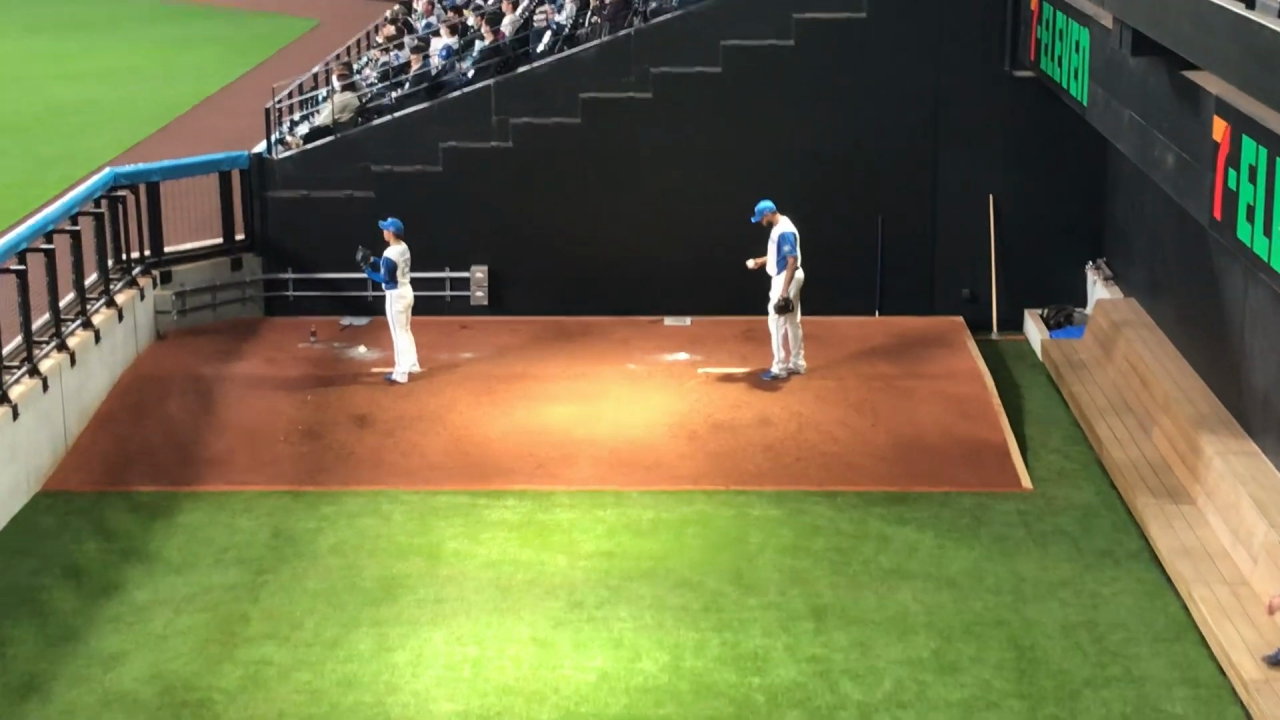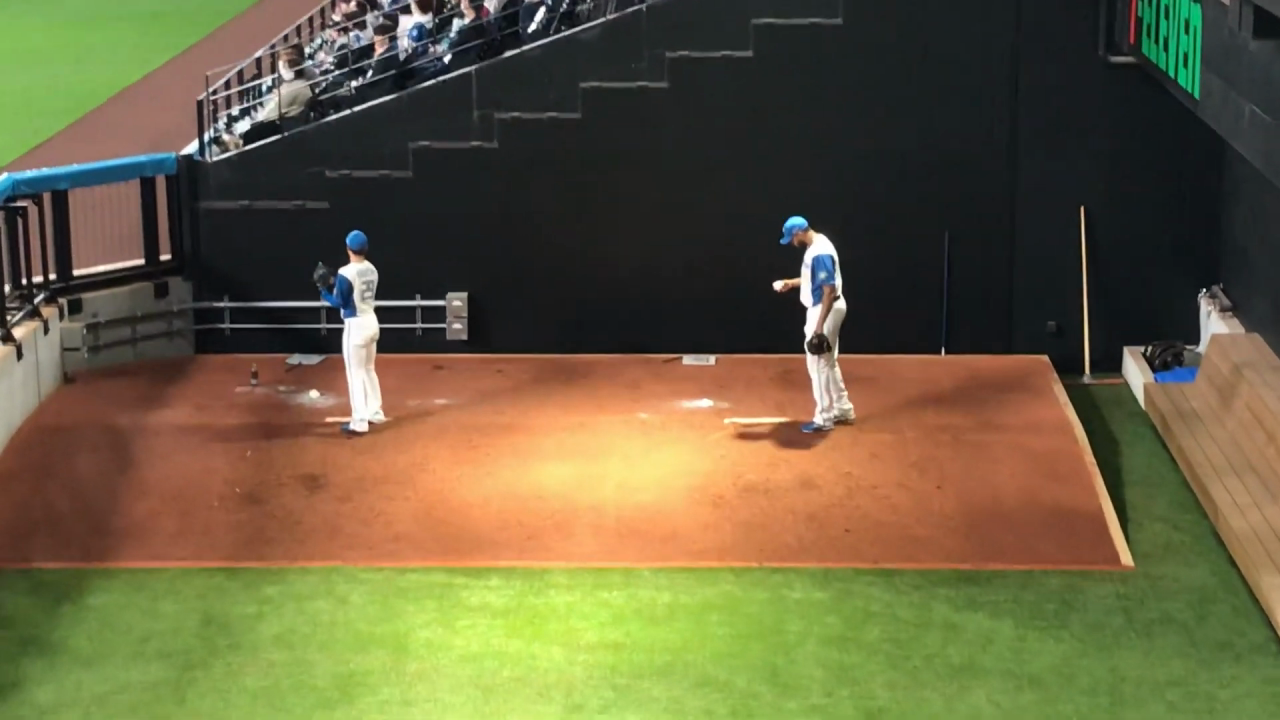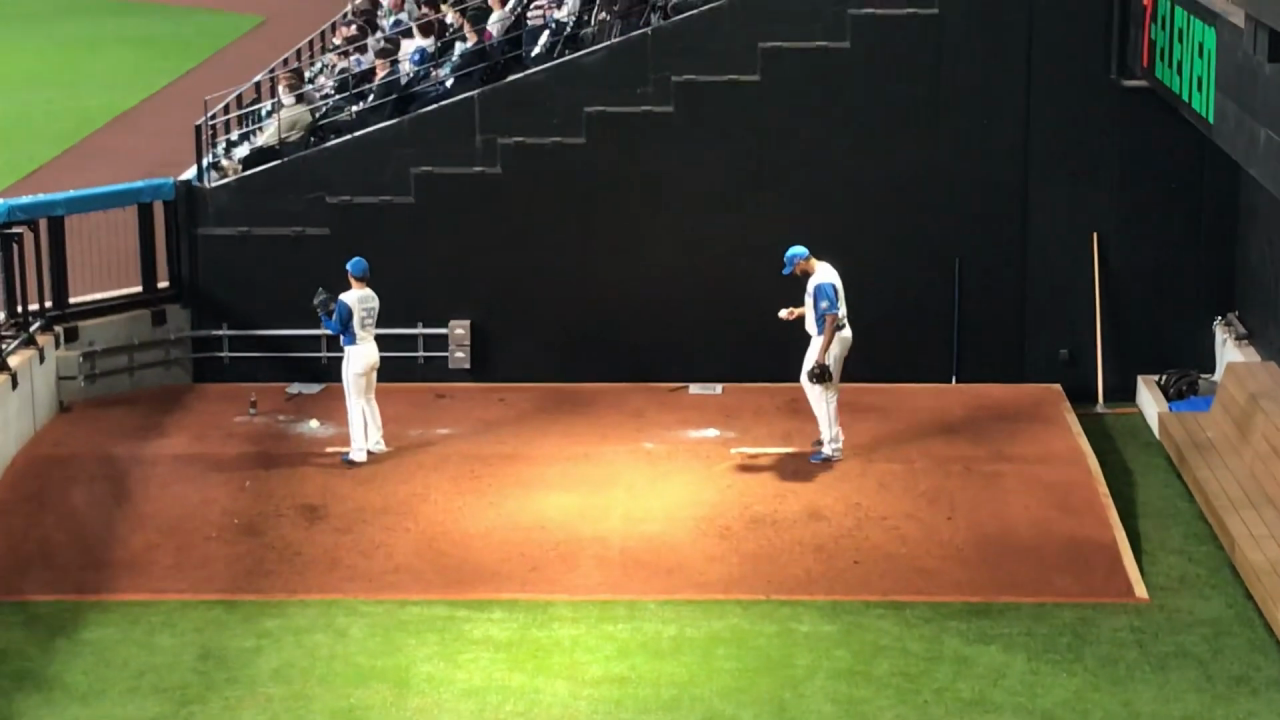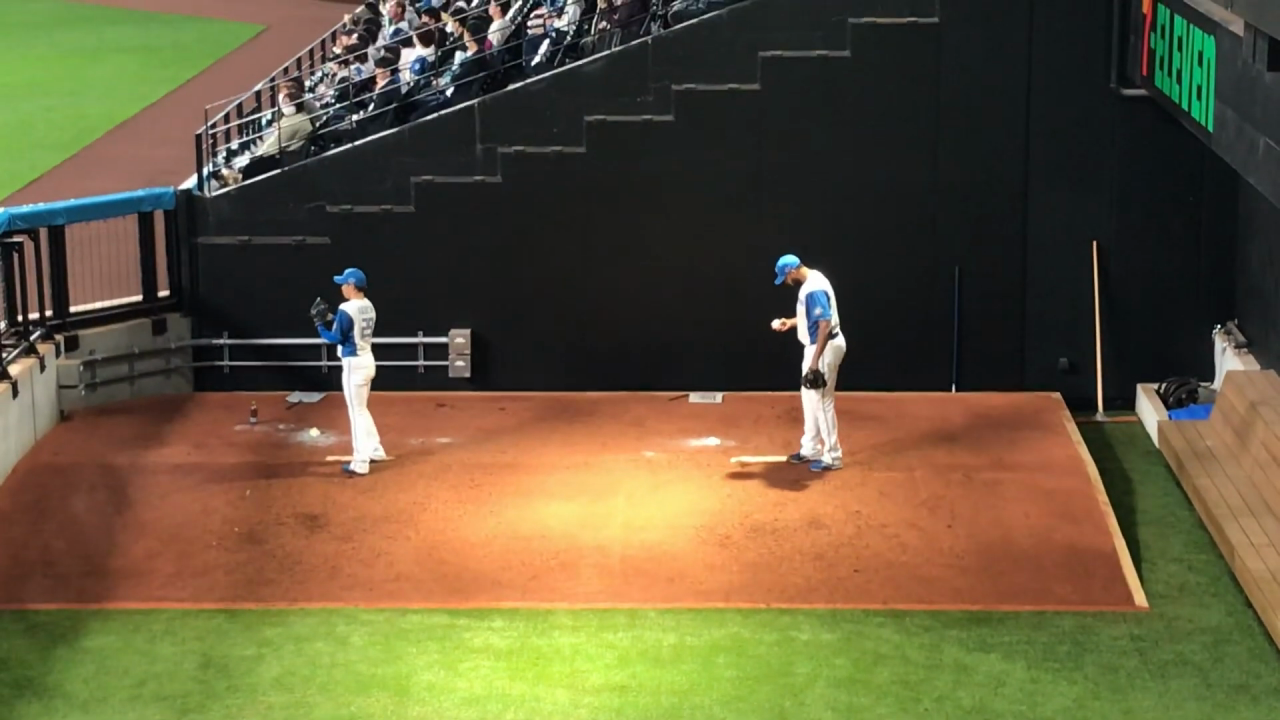
dt=0.3s
person 1, frame 1
left shoulder: (785, 231)
right shoulder: (779, 227)
left elbow: (793, 261)
left wrist: (785, 290)
right wrist: (761, 261)
left hip: (787, 279)
right hip: (784, 278)
left knee: (777, 321)
right knee: (792, 322)
left ankle: (780, 368)
right ankle: (797, 364)
person 1, frame 2
left shoulder: (820, 253)
right shoulder: (816, 245)
left elbow: (829, 291)
left wrist: (820, 325)
right wrist: (792, 283)
left hip: (825, 310)
right hip: (820, 308)
left knee: (818, 362)
right knee: (828, 361)
left ankle: (824, 418)
right ankle: (843, 409)
person 1, frame 3
left shoulder: (822, 282)
right shoulder: (821, 271)
left elbow: (832, 320)
left wrist: (822, 355)
right wrist: (799, 311)
left hip: (832, 339)
right hip: (822, 337)
left knee: (825, 391)
right knee: (808, 381)
left ankle: (833, 448)
right ankle: (829, 433)
person 1, frame 4
left shoulder: (814, 289)
right shoulder: (811, 281)
left elbow: (825, 325)
left wrist: (815, 360)
right wrist: (791, 322)
left hip: (825, 348)
right hip: (816, 346)
left knee: (822, 401)
right knee: (809, 398)
left ankle: (832, 457)
right ankle: (811, 449)
person 2, frame 1
left shoulder: (390, 254)
right shoulder: (404, 247)
left elbow: (385, 278)
left wrist: (368, 270)
right wrist: (374, 261)
left hip: (396, 295)
right hip: (406, 291)
left knee: (398, 334)
right knee: (406, 331)
left ankle: (401, 374)
right ankle: (412, 365)
person 2, frame 2
left shoulder: (346, 272)
right shoulder: (371, 269)
left elbow: (338, 302)
left wrist: (324, 291)
right wrist: (335, 283)
left hip: (356, 325)
right hip: (371, 321)
left knee: (355, 373)
right knee: (368, 370)
left ankle: (359, 422)
right ankle: (375, 413)
person 2, frame 3
left shoulder: (346, 299)
right shoulder: (372, 296)
left elbow: (337, 328)
left wrist: (324, 316)
right wrist: (335, 309)
left hip: (355, 353)
right hip: (371, 350)
left knee: (354, 403)
right knee: (369, 399)
left ankle: (358, 452)
right ankle: (376, 443)
person 2, frame 4
left shoulder: (346, 309)
right shoulder: (369, 306)
left elbow: (336, 338)
left wrist: (320, 326)
right wrist: (333, 319)
left hip: (354, 364)
right hip: (367, 361)
left knee: (356, 413)
right knee: (361, 409)
left ankle: (360, 463)
right ankle: (375, 450)
